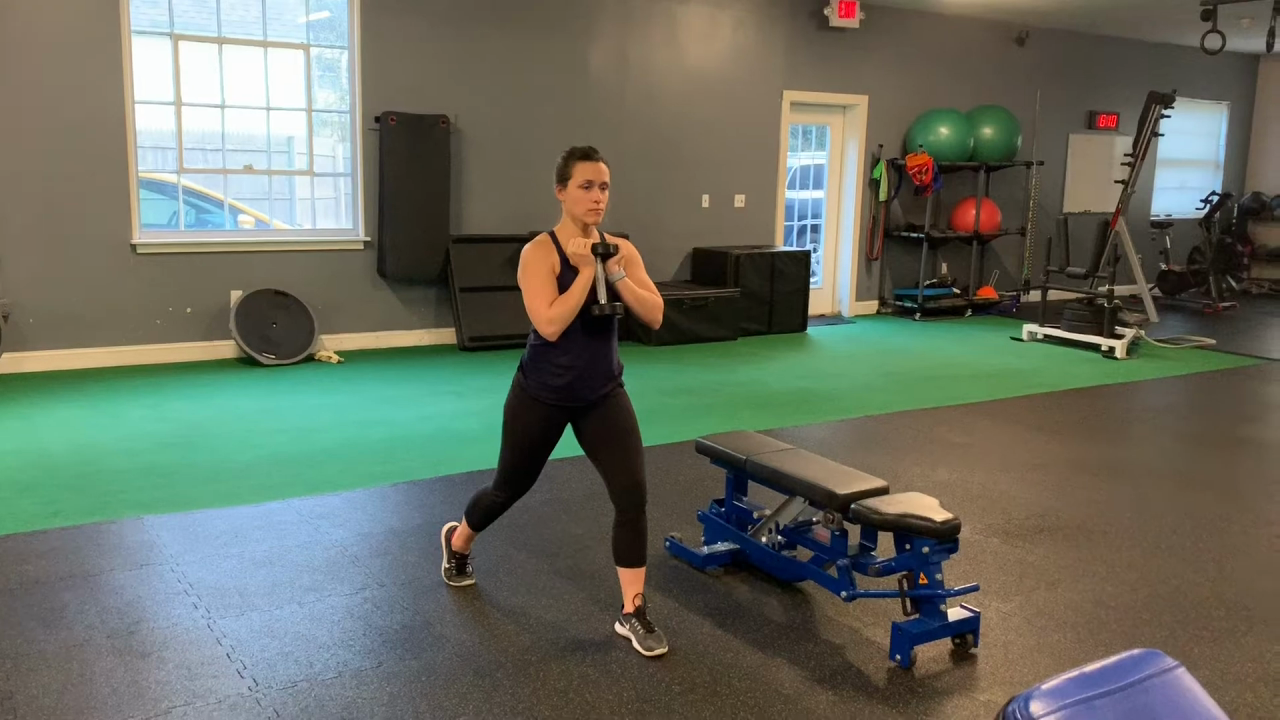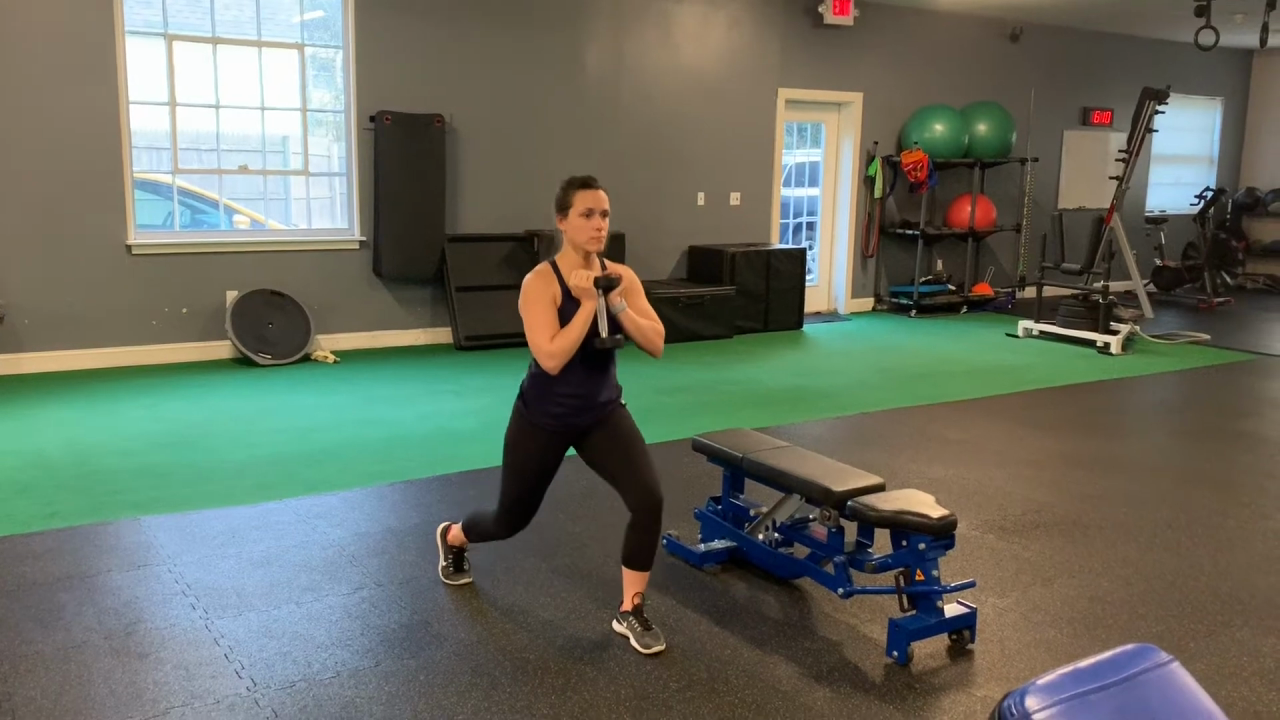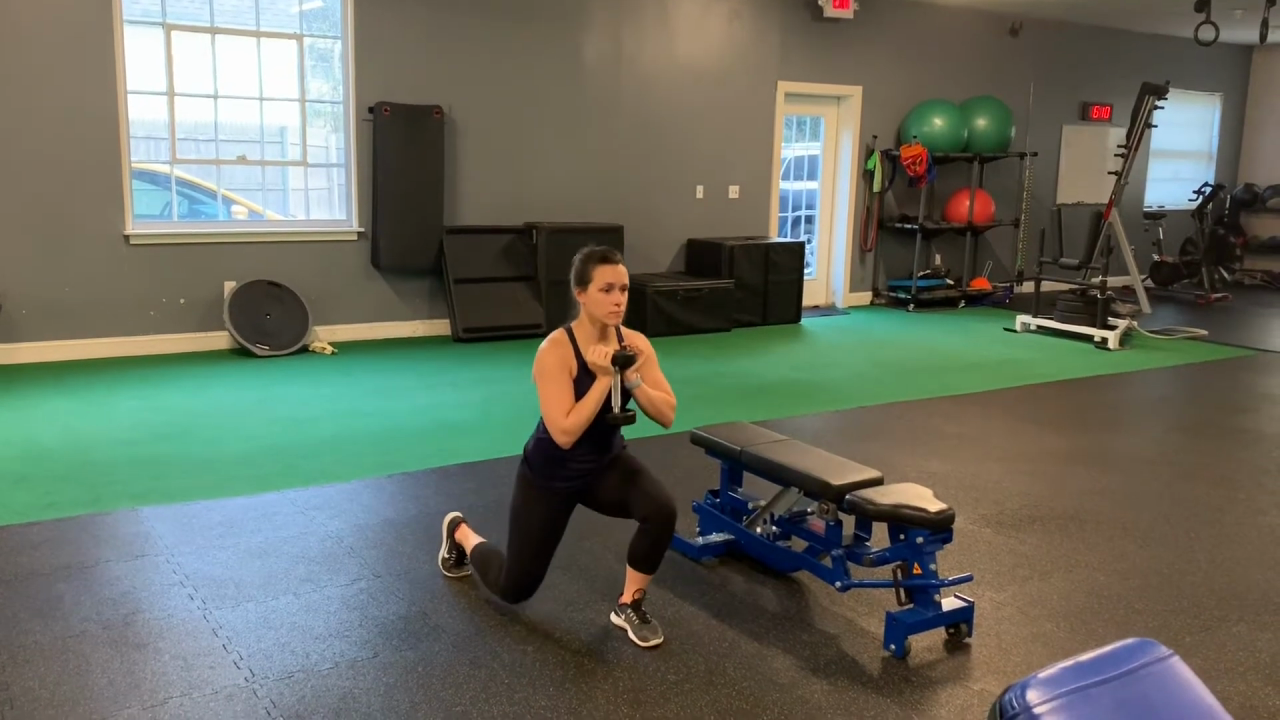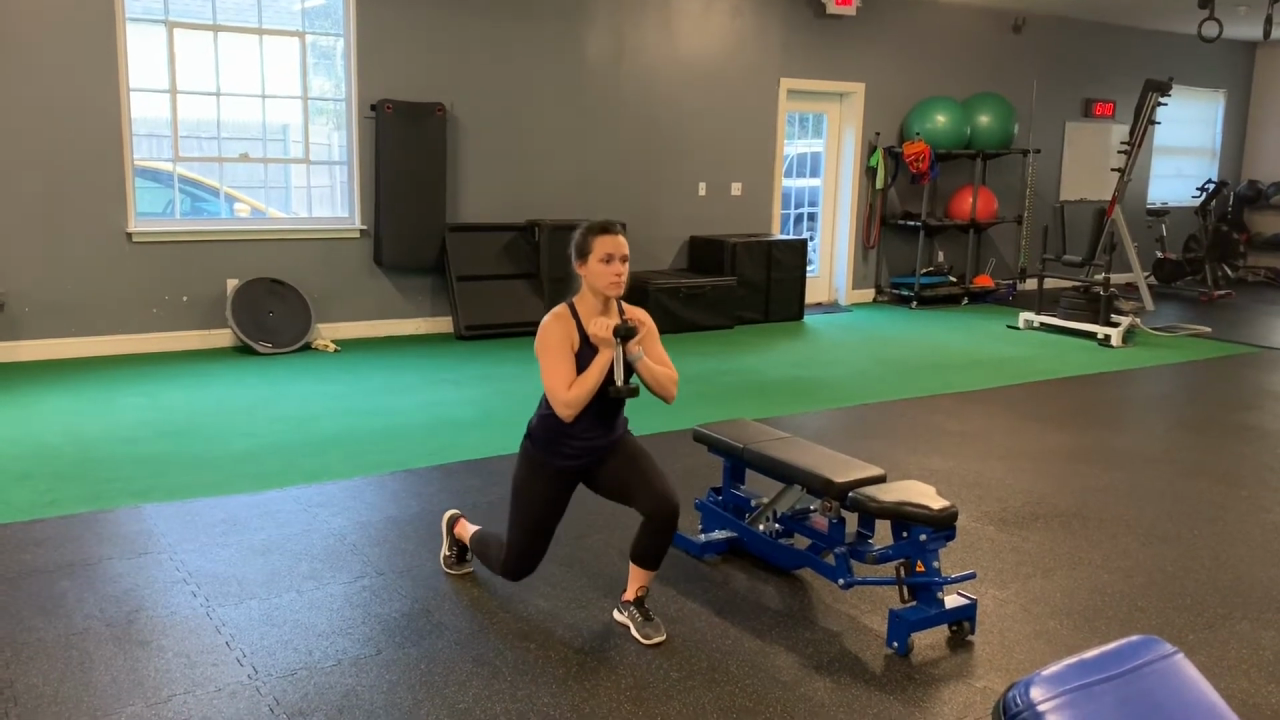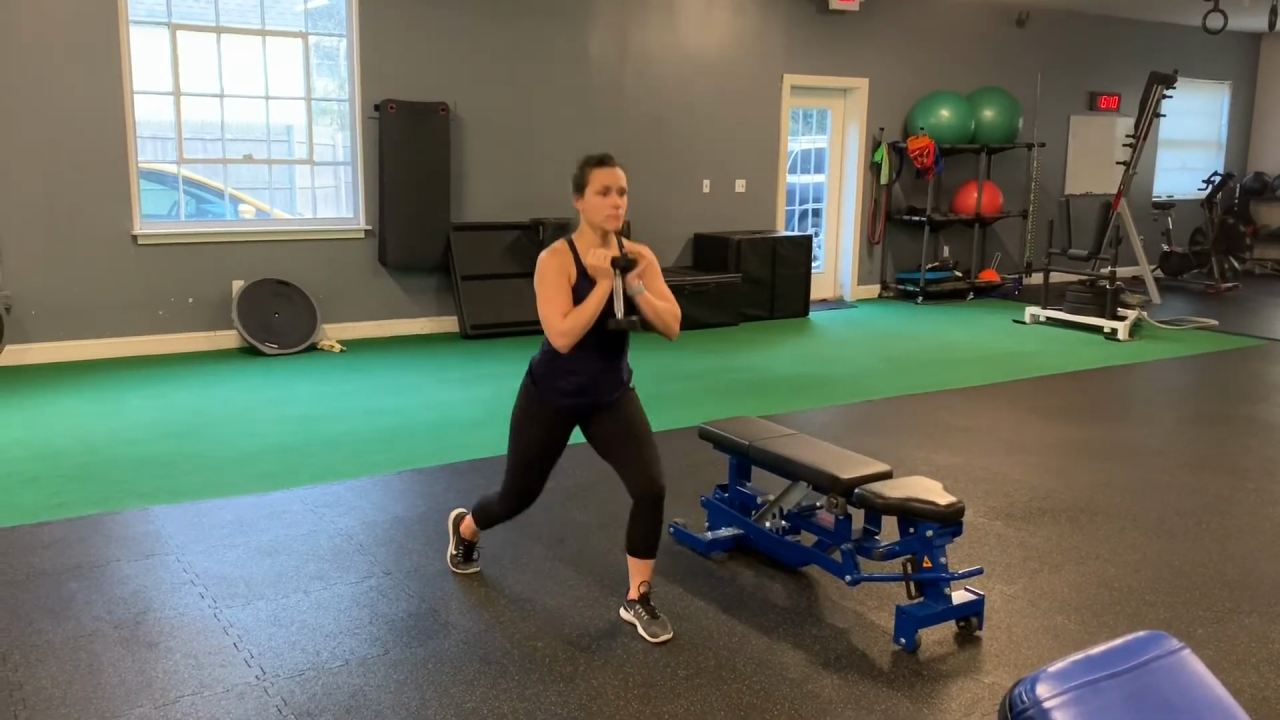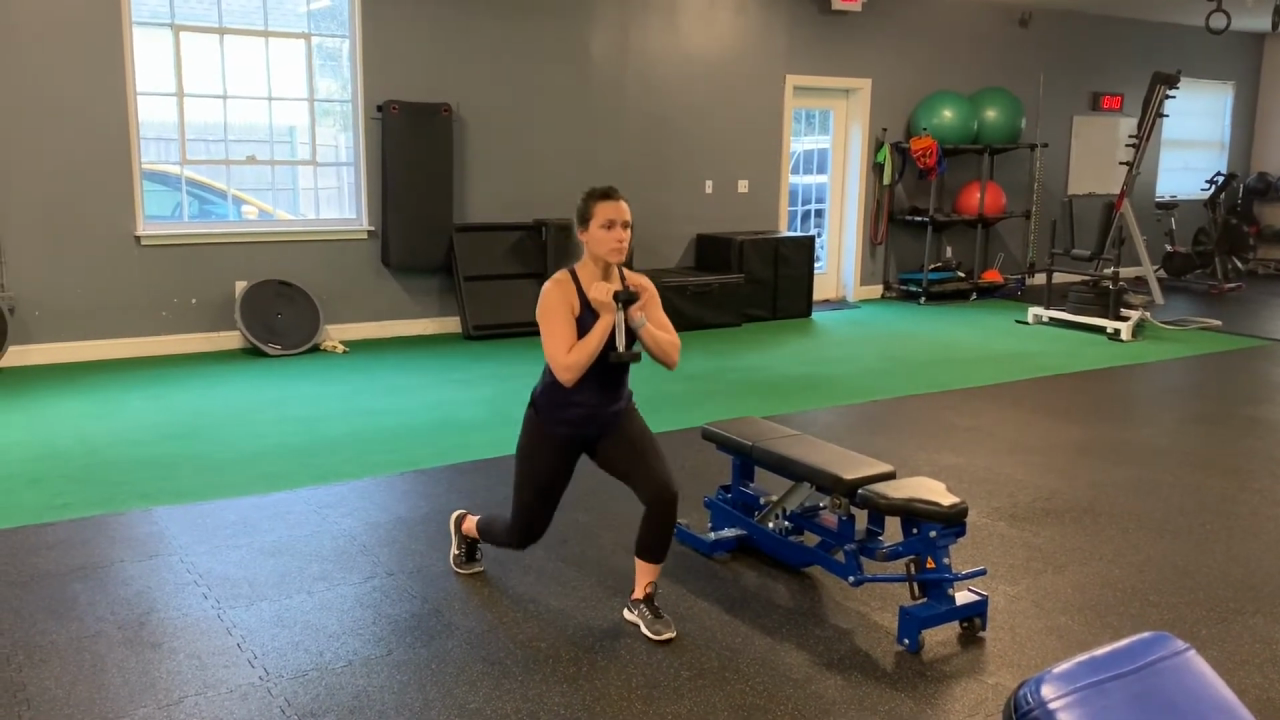
dt=0.7s
person 1, frame 1
left shoulder: (621, 249)
right shoulder: (540, 252)
left elbow: (655, 316)
right elbow: (550, 325)
left wrist: (615, 273)
right wrist: (585, 271)
left hip: (603, 393)
right hip: (543, 394)
left knee: (632, 493)
right knee: (510, 487)
left ankle: (633, 612)
right ankle: (457, 540)
person 1, frame 2
left shoulder: (622, 276)
right shoulder: (541, 281)
left elbow: (656, 344)
right elbow: (551, 358)
left wrist: (617, 303)
right wrist: (588, 303)
left hip: (602, 412)
right hip: (543, 418)
left knee: (649, 500)
right knee: (513, 517)
left ankle: (631, 610)
right ankle: (453, 537)
person 1, frame 3
left shoulder: (635, 343)
right shoulder: (555, 350)
left elbow: (667, 414)
right elbow: (564, 432)
left wrist: (632, 379)
right wrist: (605, 377)
left hip: (606, 464)
right hip: (549, 476)
left knee: (662, 511)
right knee: (516, 588)
left ankle: (629, 606)
right ankle: (459, 532)
person 1, frame 4
left shoulder: (637, 319)
right shoulder: (558, 324)
left elbow: (669, 390)
right elbow: (566, 406)
left wrist: (634, 352)
right wrist: (606, 351)
left hip: (610, 444)
right hip: (552, 453)
left knee: (664, 506)
right knee: (516, 564)
left ankle: (632, 601)
right ankle: (459, 528)
person 1, frame 5
left shoulder: (639, 256)
right shoulder: (556, 258)
left elbow: (672, 326)
right elbow: (562, 336)
left wrist: (634, 285)
right wrist: (603, 283)
left hip: (612, 396)
right hip: (551, 397)
left knee: (650, 489)
right knee: (519, 495)
left ankle: (638, 599)
right ankle: (463, 528)
person 1, frame 6
left shoulder: (640, 286)
right shoulder: (559, 290)
left elbow: (672, 356)
right elbow: (567, 371)
left wrist: (635, 317)
right wrist: (606, 316)
left hip: (614, 417)
right hip: (555, 422)
left knee: (664, 494)
right knee: (525, 530)
left ankle: (642, 600)
right ankle: (466, 526)
